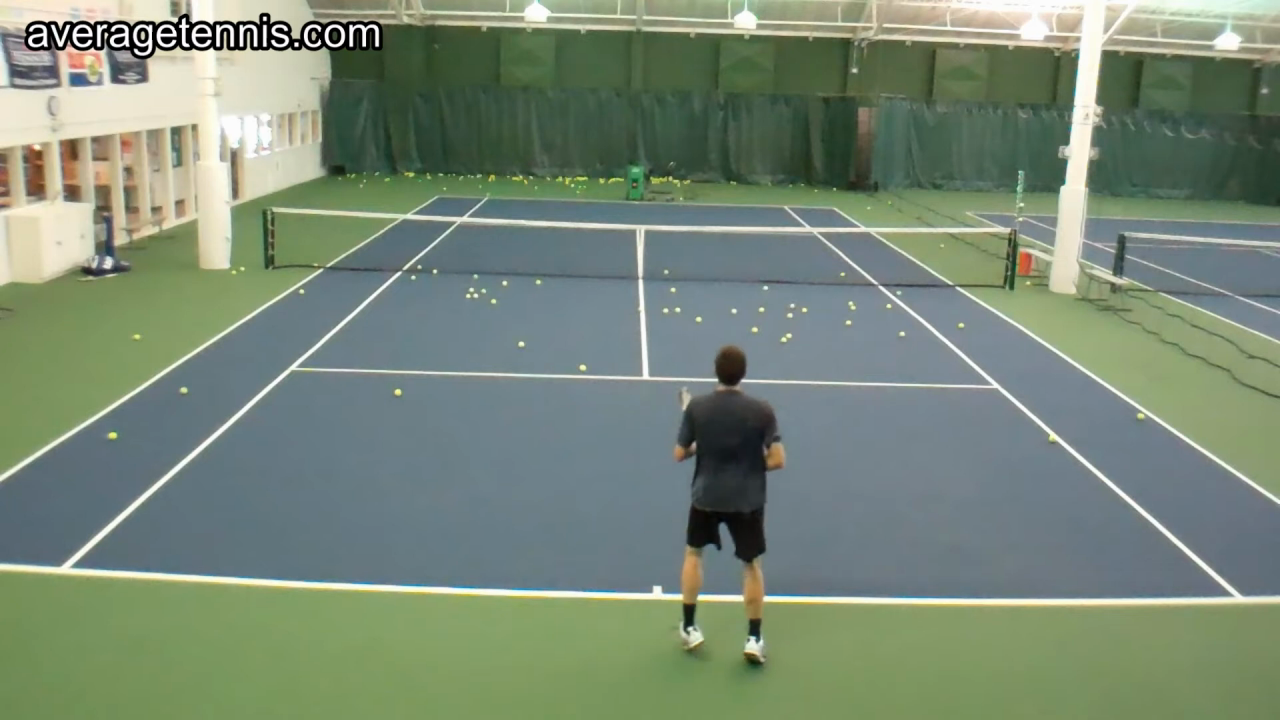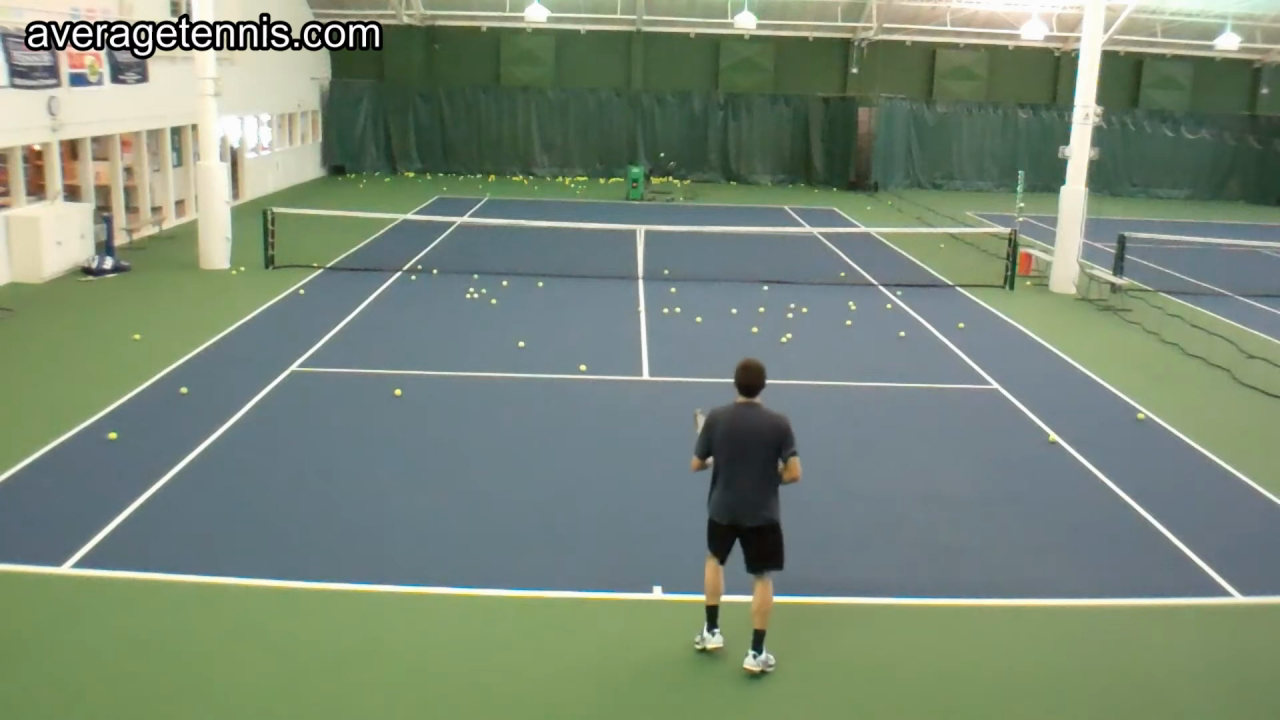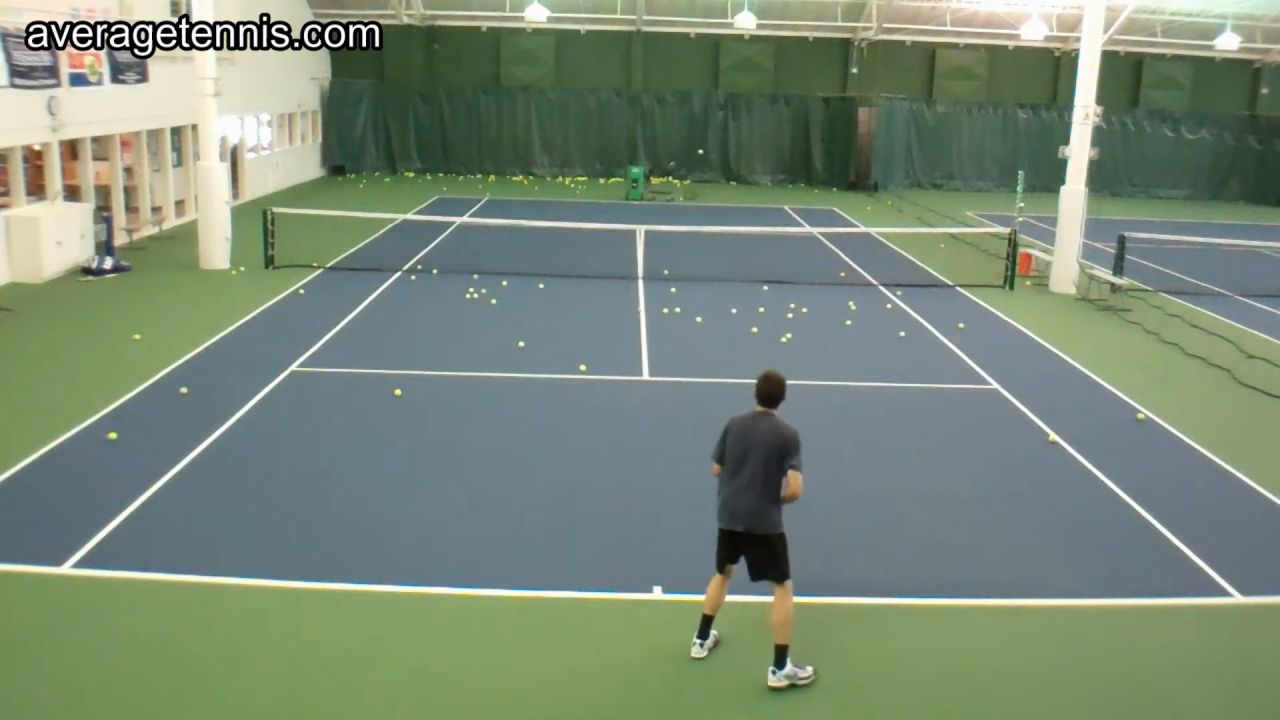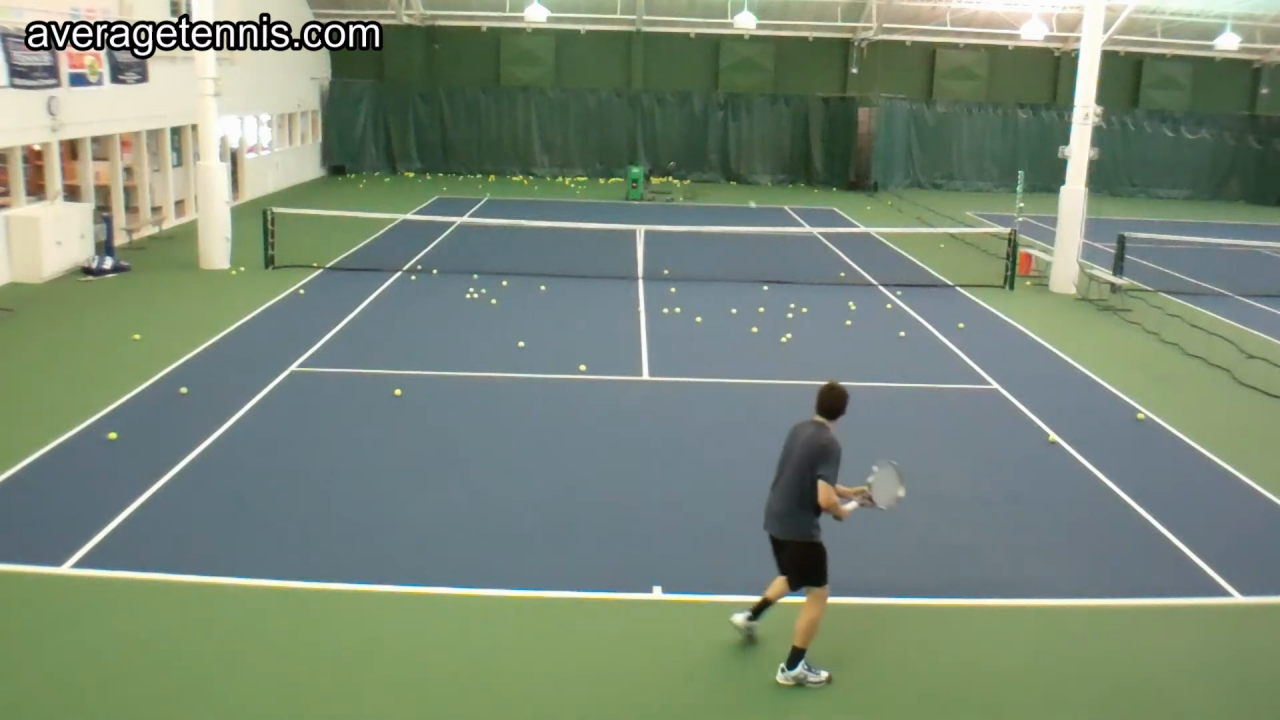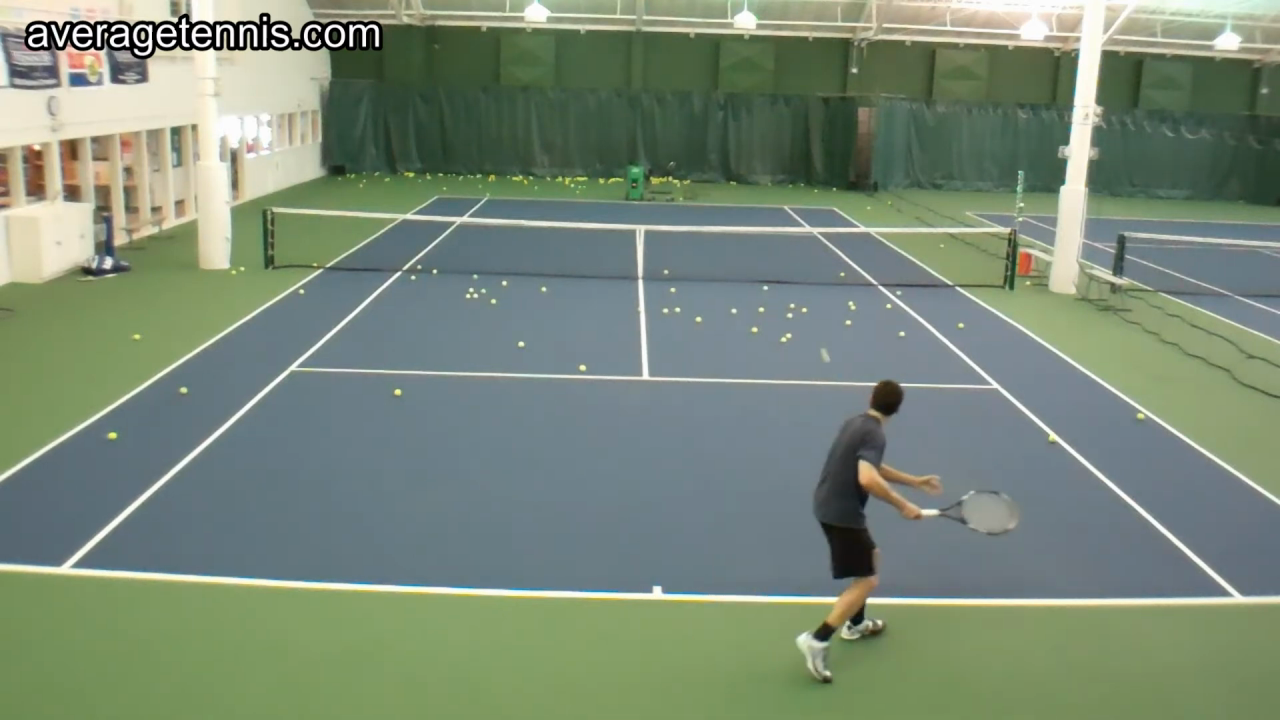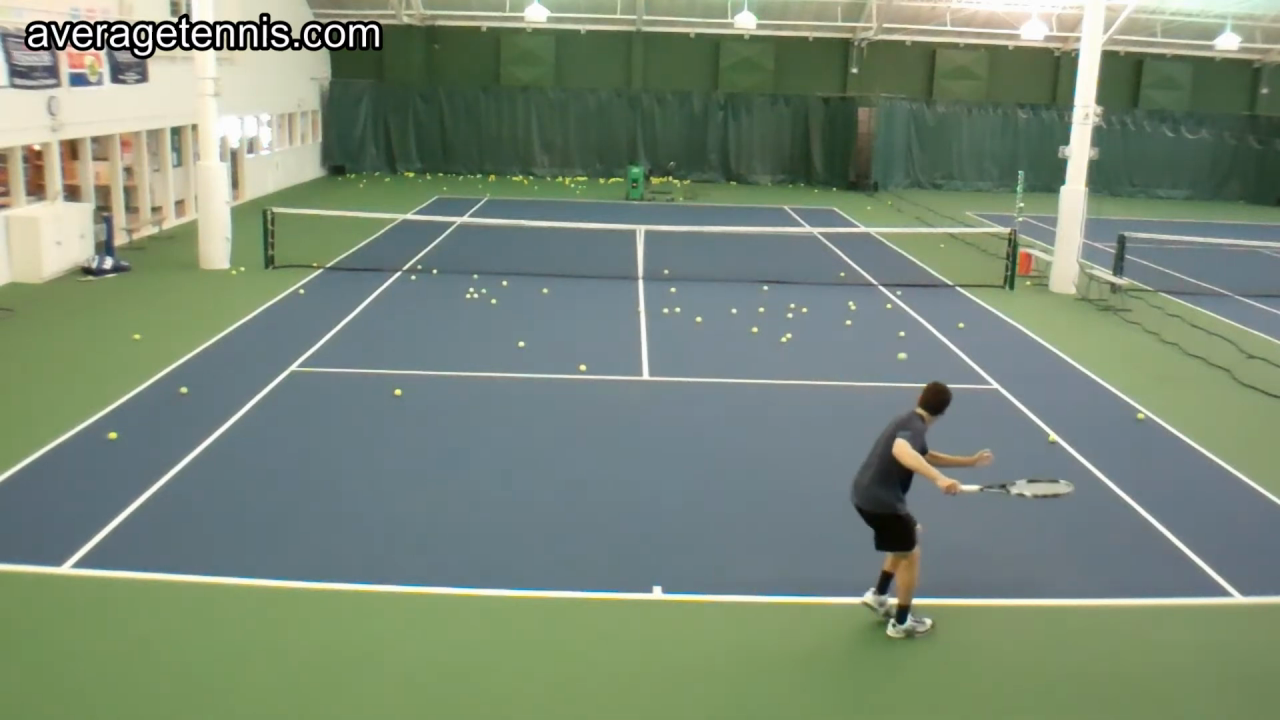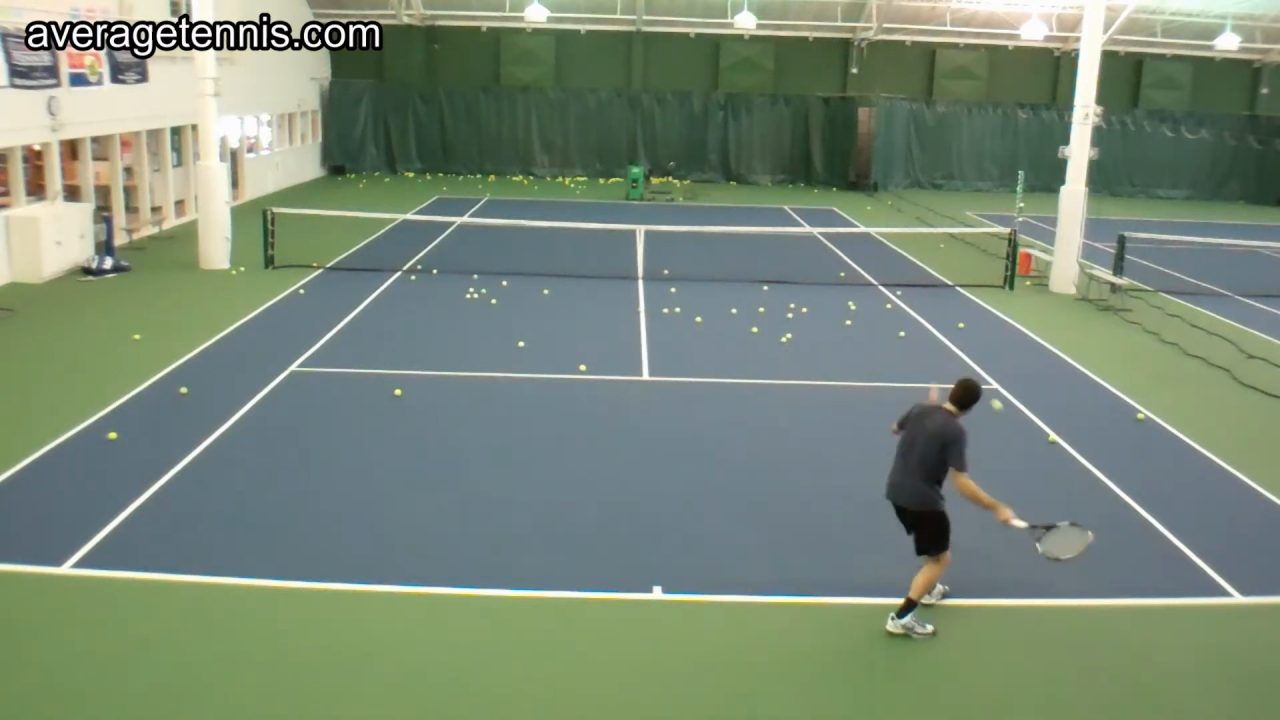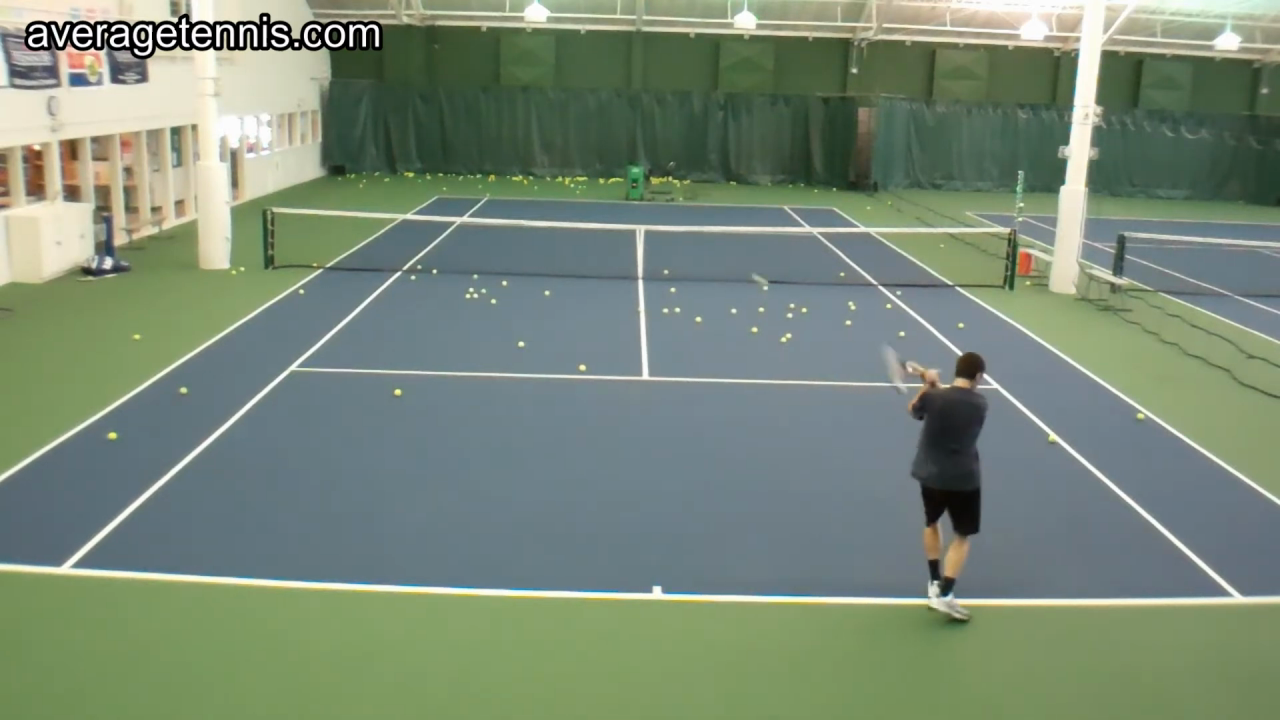
dt=0.3s
person 1, frame 1
left shoulder: (697, 407)
right shoulder: (761, 410)
left elbow: (680, 454)
right elbow: (777, 460)
right wrist: (752, 464)
left hip: (706, 497)
right hip: (747, 500)
left knee: (693, 555)
right knee: (751, 565)
left ankle: (691, 629)
right ankle: (754, 639)
person 1, frame 2
left shoulder: (715, 418)
right shoulder: (779, 423)
left elbow: (696, 465)
right elbow: (793, 473)
left hip: (722, 509)
right hip: (763, 513)
left knee: (714, 559)
right knee: (763, 578)
left ankle: (712, 631)
right ankle: (756, 653)
person 1, frame 3
left shoulder: (734, 424)
right shoulder: (787, 435)
left elbow: (716, 470)
right elbow: (793, 490)
right wrist: (775, 498)
left hip: (729, 516)
right hip: (763, 523)
left knee: (723, 574)
right knee: (783, 589)
left ankle: (702, 639)
right ankle: (780, 668)
person 1, frame 4
left shoulder: (798, 430)
right shoulder: (829, 444)
right elbow: (825, 499)
left wrist: (850, 492)
right wrist: (841, 511)
left hip: (776, 518)
right hip: (799, 527)
left knee: (793, 576)
right knee: (818, 594)
left ankle: (749, 617)
right ankle: (792, 668)
person 1, frame 5
left shoulder: (856, 423)
right shoulder: (874, 434)
right elbow: (867, 478)
left wrist: (917, 481)
right wrist: (903, 505)
left hip: (829, 507)
right hip: (842, 514)
left knee: (871, 556)
right knee: (866, 581)
left ankle: (856, 624)
right ankle: (816, 641)
person 1, frame 6
left shoulder: (908, 421)
right shoulder: (914, 425)
left elbow: (927, 457)
right elbow: (900, 451)
left wrist: (970, 461)
right wrist: (938, 478)
left hip: (865, 494)
right hip: (881, 500)
left knee: (907, 538)
right knee: (910, 555)
left ankle: (878, 594)
right ankle: (901, 621)
person 1, frame 7
left shoulder: (919, 410)
right shoulder: (956, 432)
left elbow: (897, 428)
right elbow: (960, 481)
right wrist: (996, 507)
left hip: (897, 491)
right hip: (923, 499)
left knee: (927, 535)
right knee: (938, 558)
left ankle: (928, 588)
right ankle: (902, 617)
person 1, frame 8
left shoulder: (933, 398)
right shoulder: (979, 403)
left elbow: (914, 411)
left wrist: (928, 385)
right wrist: (935, 385)
left hip: (931, 476)
right hip: (965, 479)
left knee: (931, 524)
right knee: (962, 538)
left ankle: (936, 582)
right ankle: (944, 594)
